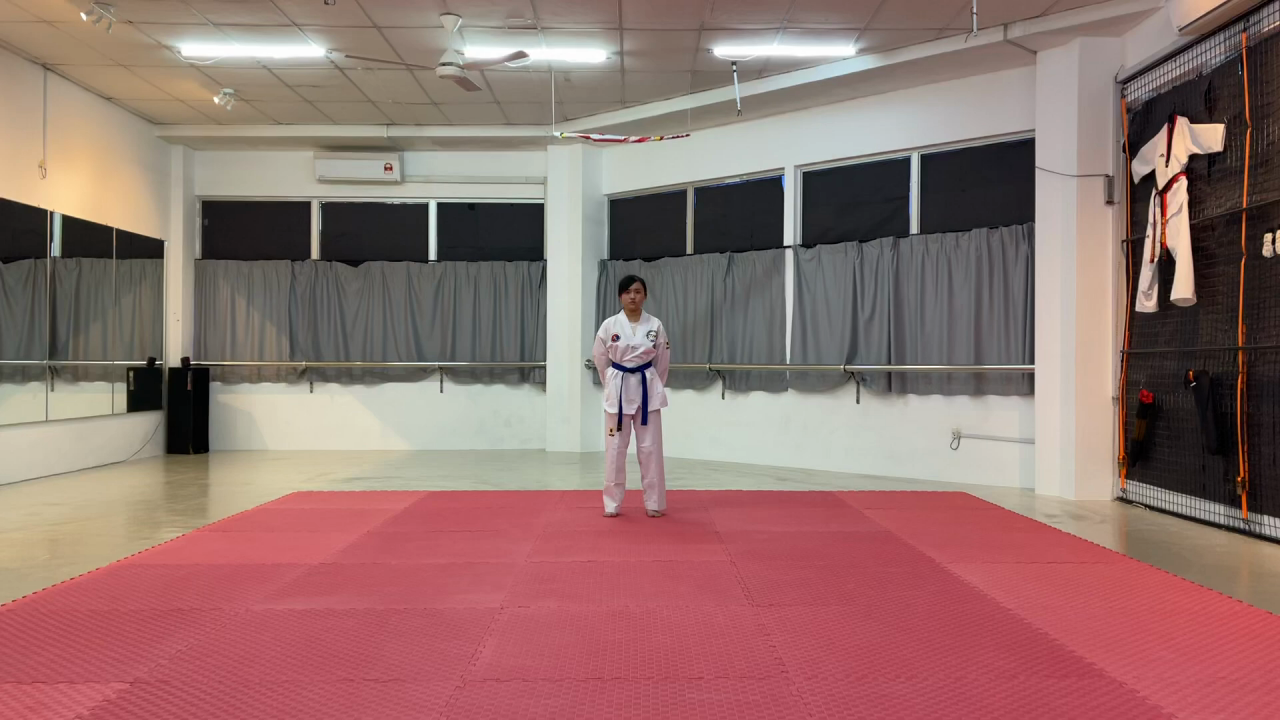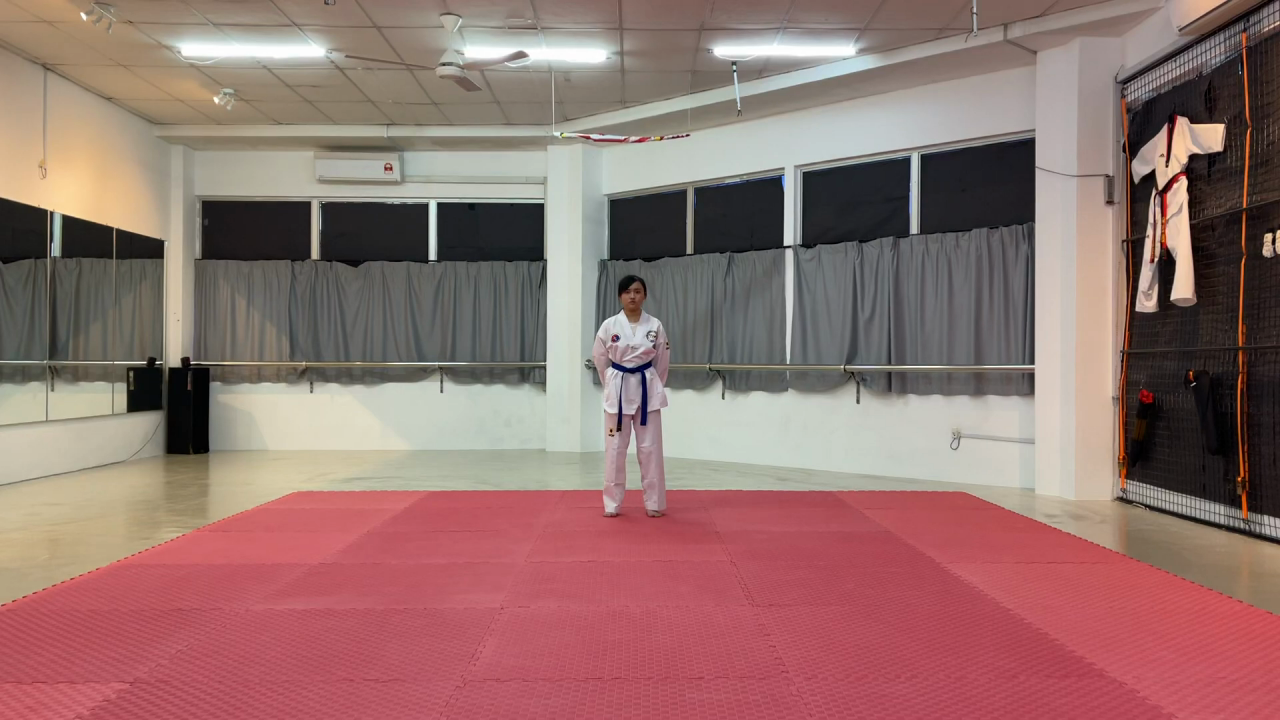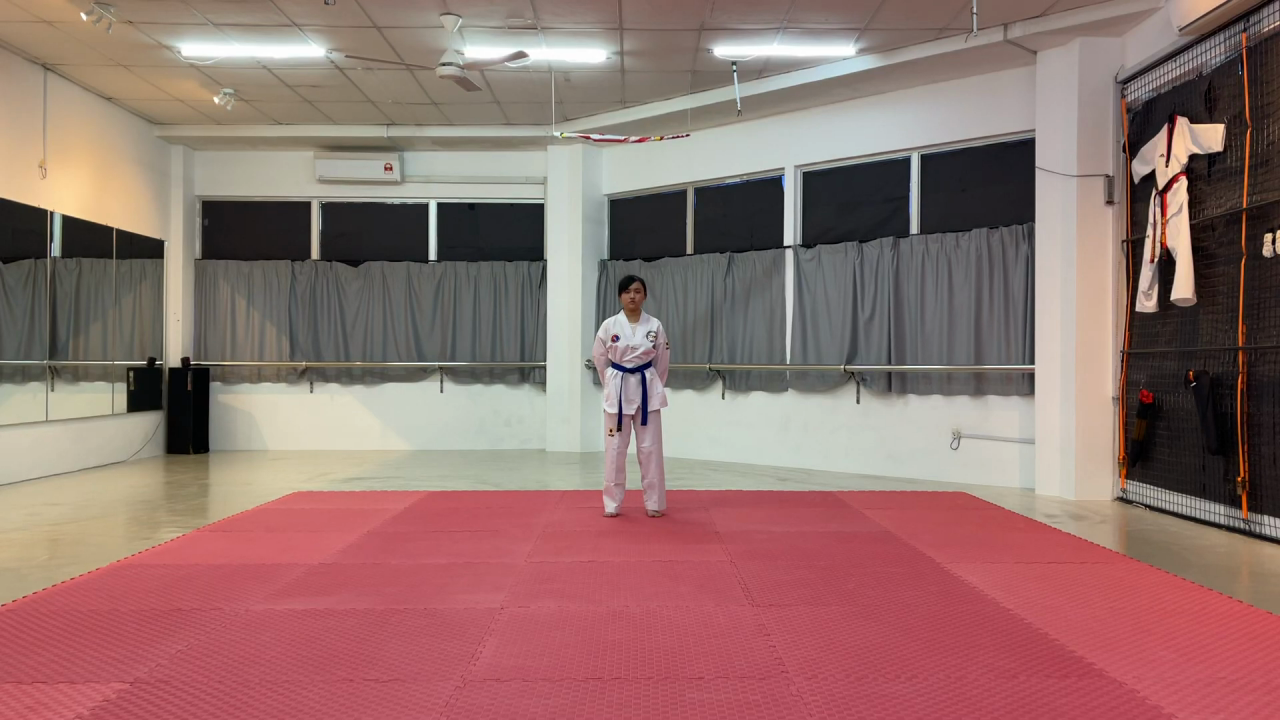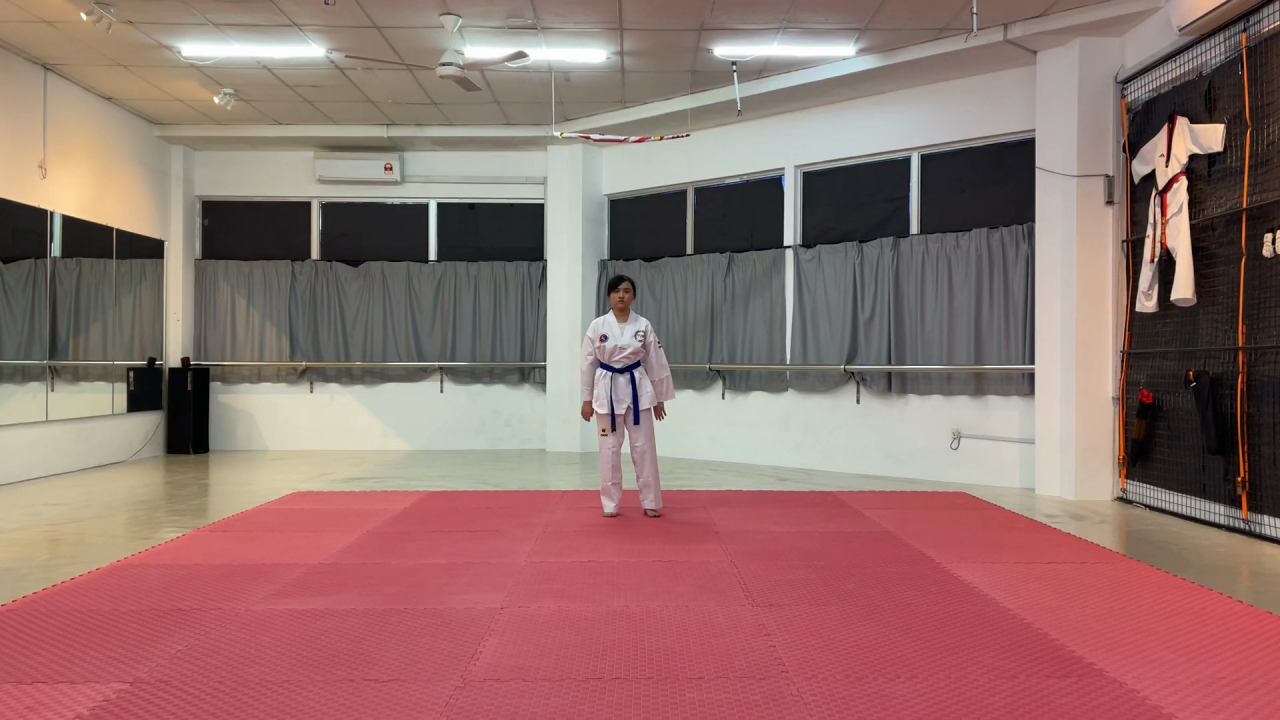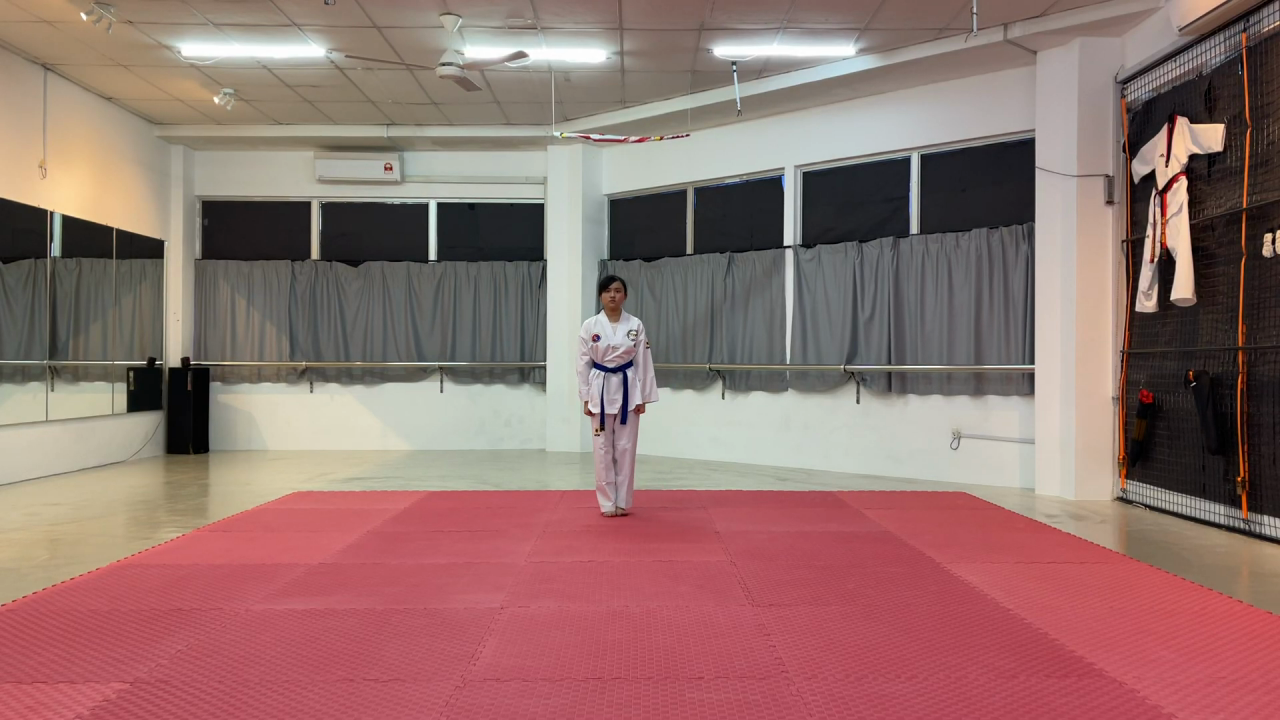
dt=0.4s
person 1, frame 1
left shoulder: (655, 326)
right shoulder: (609, 325)
left elbow: (662, 362)
right elbow: (600, 360)
left wrist: (651, 386)
right wrist: (616, 386)
left hip: (647, 389)
right hip: (618, 389)
left knee: (650, 447)
right knee: (616, 447)
left ankle: (654, 503)
right ankle: (612, 503)
person 1, frame 2
left shoulder: (655, 326)
right shoulder: (609, 326)
left elbow: (662, 363)
right elbow: (600, 360)
left wrist: (650, 386)
right wrist: (615, 385)
left hip: (646, 390)
right hip: (618, 390)
left knee: (650, 447)
right knee: (616, 447)
left ankle: (654, 503)
right ankle: (612, 503)
person 1, frame 3
left shoulder: (655, 326)
right shoulder: (609, 326)
left elbow: (661, 363)
right elbow: (600, 361)
left wrist: (649, 386)
right wrist: (615, 386)
left hip: (646, 390)
right hip: (618, 389)
left knee: (650, 447)
right knee: (615, 447)
left ankle: (654, 503)
right ankle: (612, 503)
person 1, frame 4
left shoulder: (643, 326)
right shoulder: (598, 325)
left elbow: (656, 363)
right elbow: (588, 363)
left wrist: (660, 398)
right wrist: (587, 399)
left hip: (636, 389)
right hip: (607, 389)
left knee: (643, 447)
right knee: (609, 448)
left ankle: (651, 502)
right ankle: (611, 503)
person 1, frame 5
left shoulder: (635, 325)
right shoulder: (590, 326)
left elbow: (643, 363)
right elbow: (583, 363)
left wrist: (643, 397)
right wrist: (586, 398)
left hip: (628, 389)
right hip: (600, 389)
left knee: (625, 447)
right knee: (603, 447)
left ankle: (622, 501)
right ankle: (607, 502)
